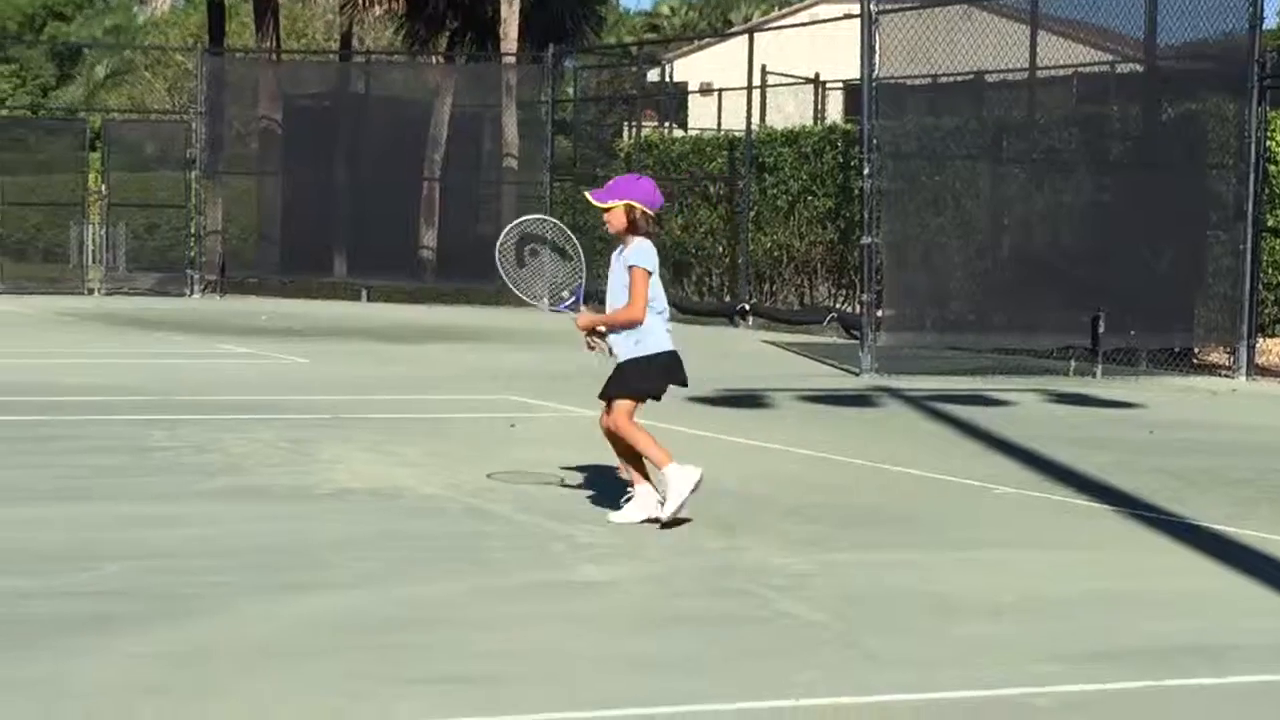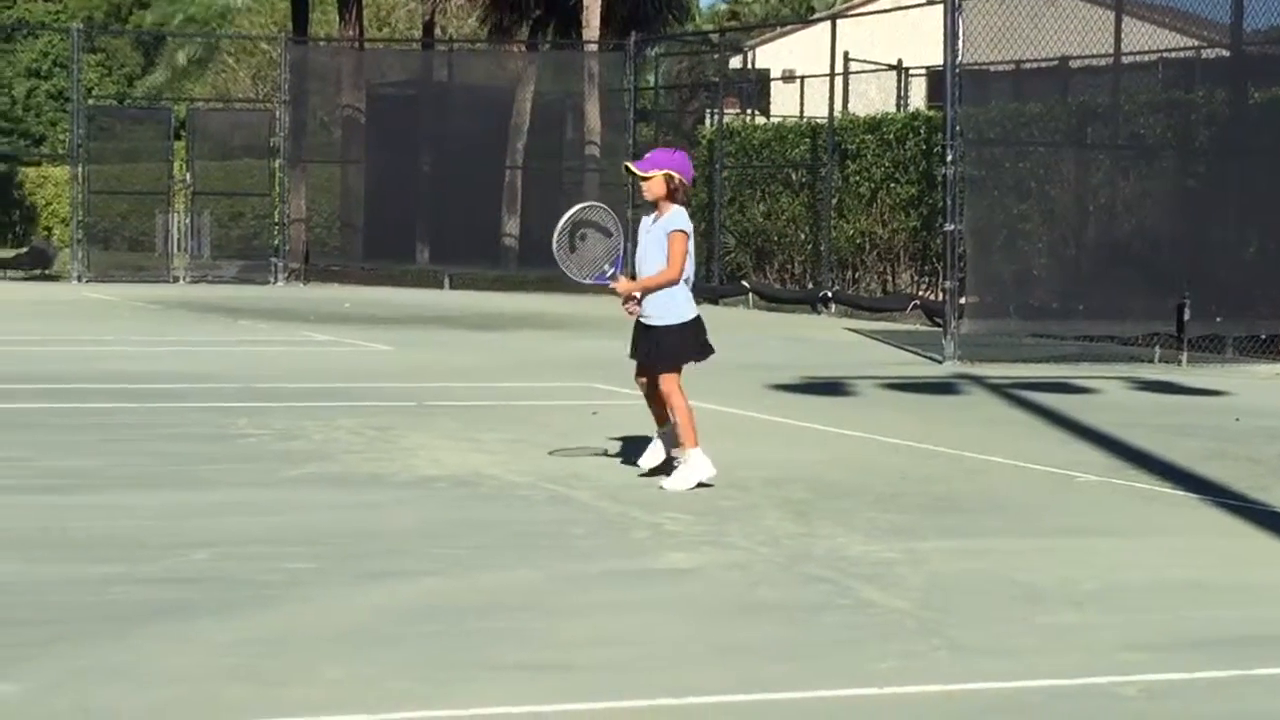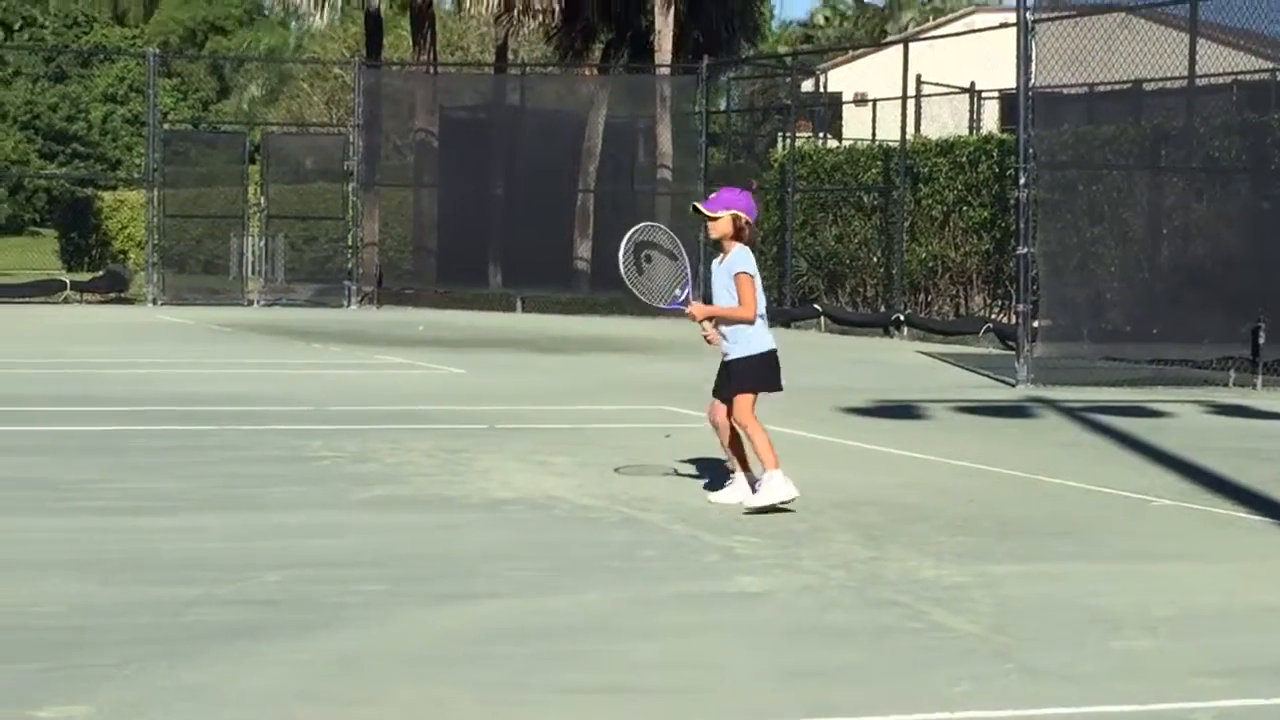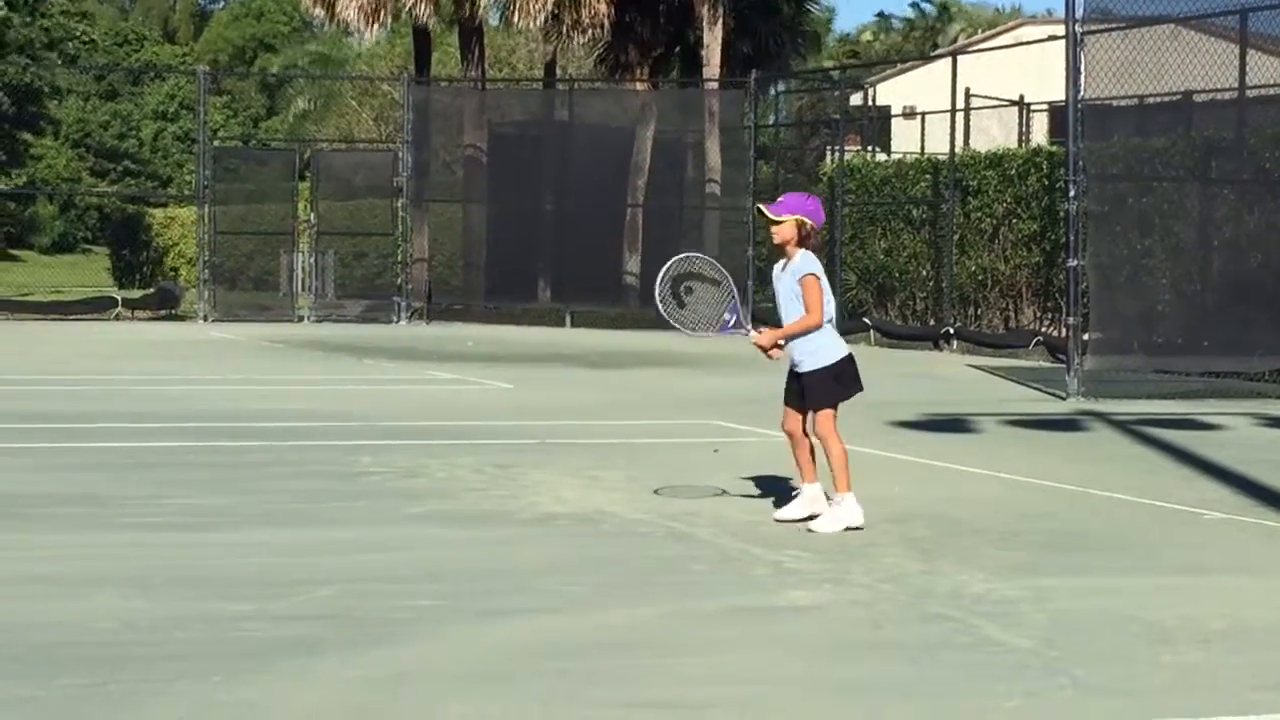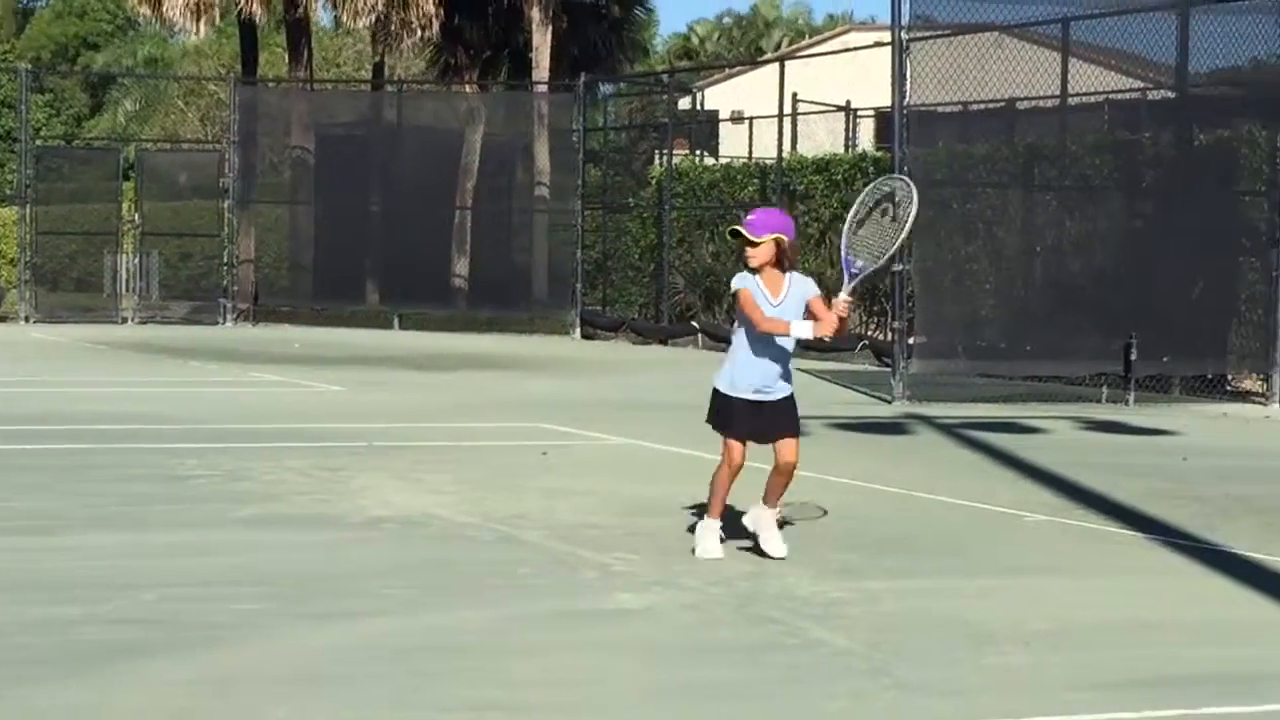
dt=1s
person 1, frame 1
left shoulder: (639, 254)
right shoulder: (621, 252)
left elbow: (636, 312)
left wrist: (595, 322)
right wrist: (602, 328)
left hip: (648, 352)
right hip: (633, 353)
left knee: (618, 419)
right knee: (610, 421)
left ankle: (676, 471)
right ankle: (646, 495)
person 1, frame 2
left shoulder: (677, 220)
right shoulder: (648, 221)
left elbow: (673, 272)
left wrist: (633, 286)
right wrist: (632, 294)
left hip: (673, 319)
right hip: (650, 318)
left knee: (669, 387)
right knee: (645, 380)
left ankle: (695, 460)
right ankle: (665, 438)
person 1, frame 3
left shoulder: (740, 259)
right shoulder: (719, 261)
left elbow: (749, 310)
left wrist: (708, 313)
right wrist: (715, 328)
left hip: (753, 351)
right hip: (735, 352)
left knee: (742, 413)
right knee: (718, 413)
left ankle: (776, 481)
right ankle: (743, 482)
person 1, frame 4
left shoulder: (806, 265)
right shoulder: (781, 268)
left elbow: (815, 318)
left wrist: (772, 336)
right wrist: (778, 339)
left hip: (823, 361)
right hip: (802, 363)
left knee: (824, 429)
right knee: (792, 425)
left ankle: (846, 503)
right ankle: (812, 493)
person 1, frame 5
left shoulder: (803, 284)
right shoulder: (743, 283)
left elbow: (831, 326)
right elbow: (761, 323)
left wrist: (840, 314)
right wrist: (808, 329)
left hip: (777, 390)
right hip: (739, 387)
left knee: (788, 459)
right knee: (732, 461)
left ankle: (763, 514)
right ankle: (711, 524)
